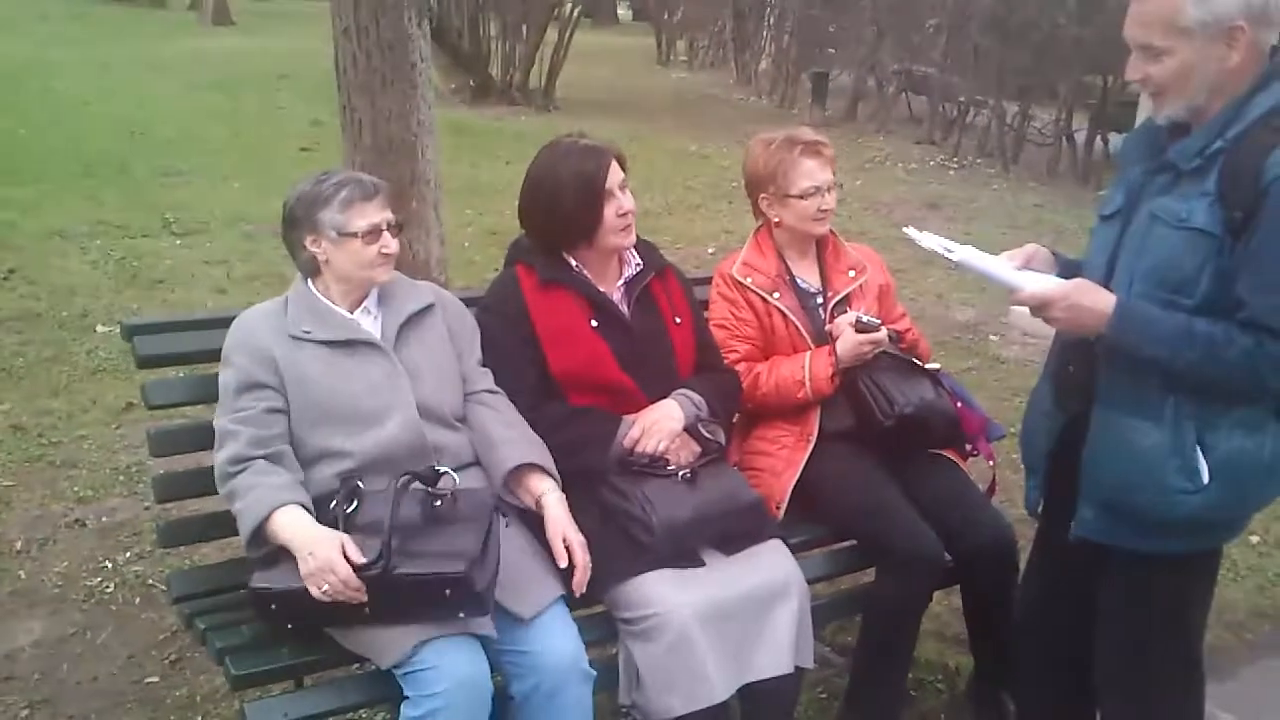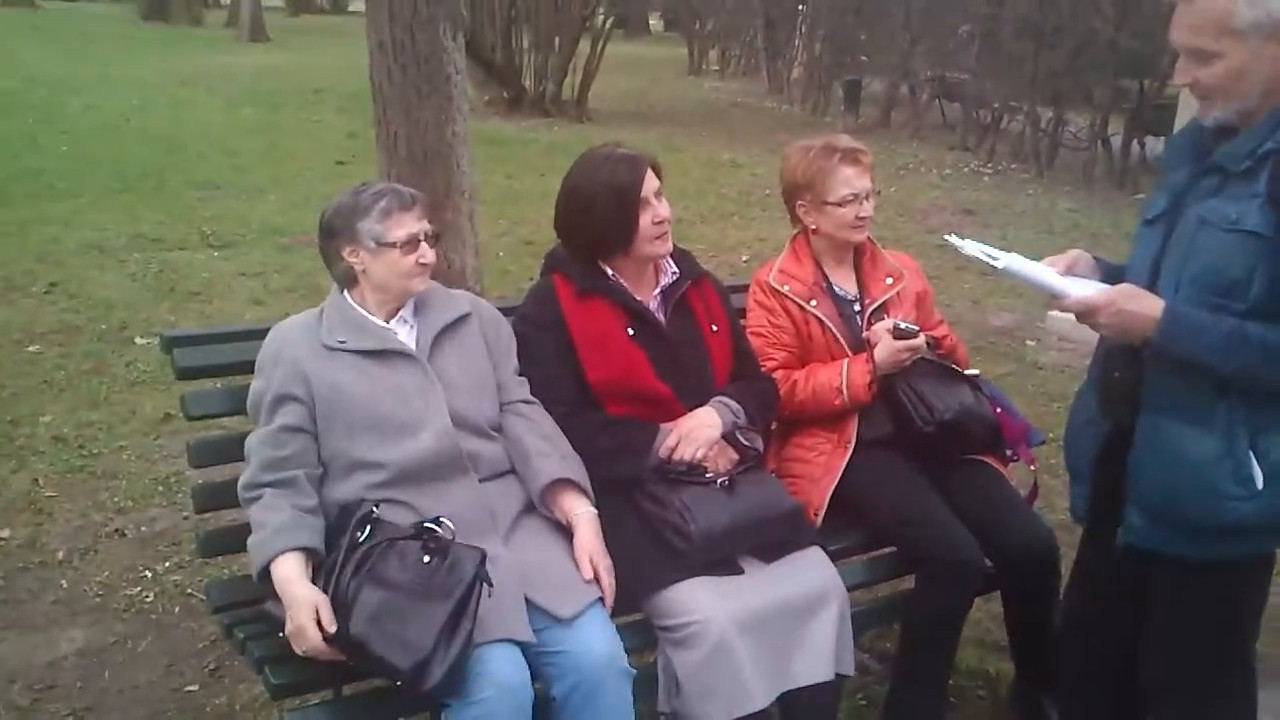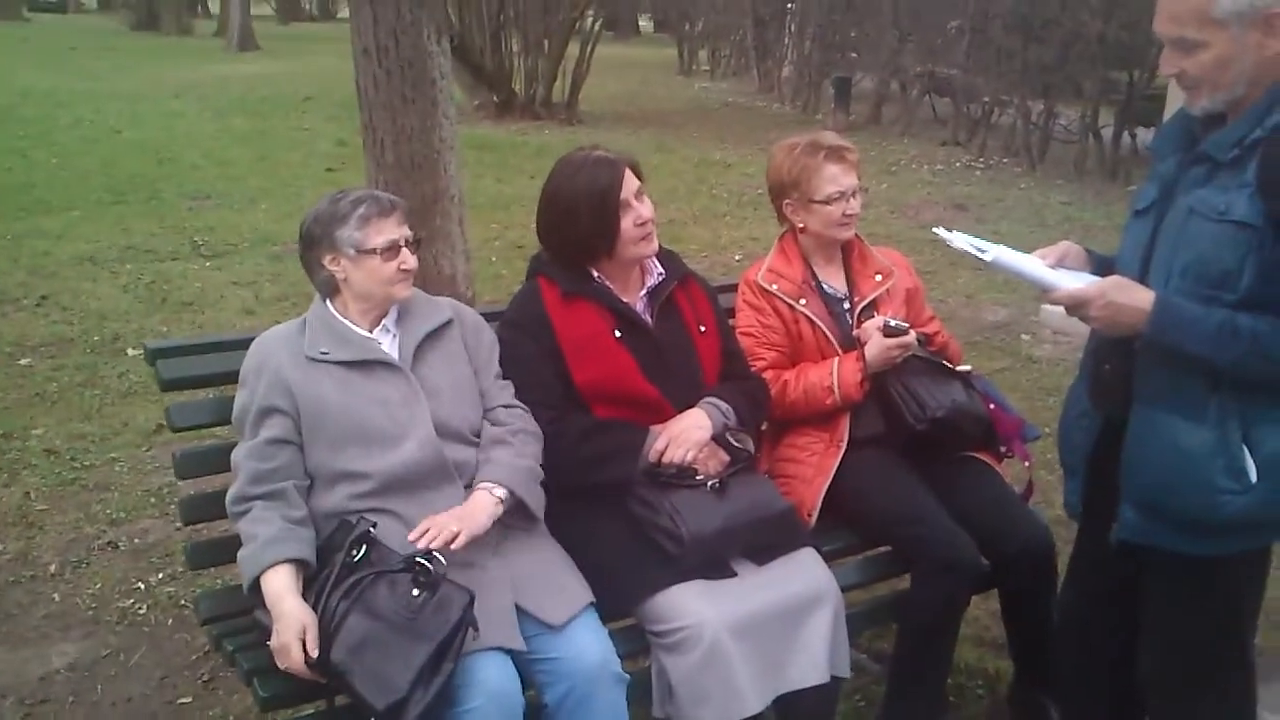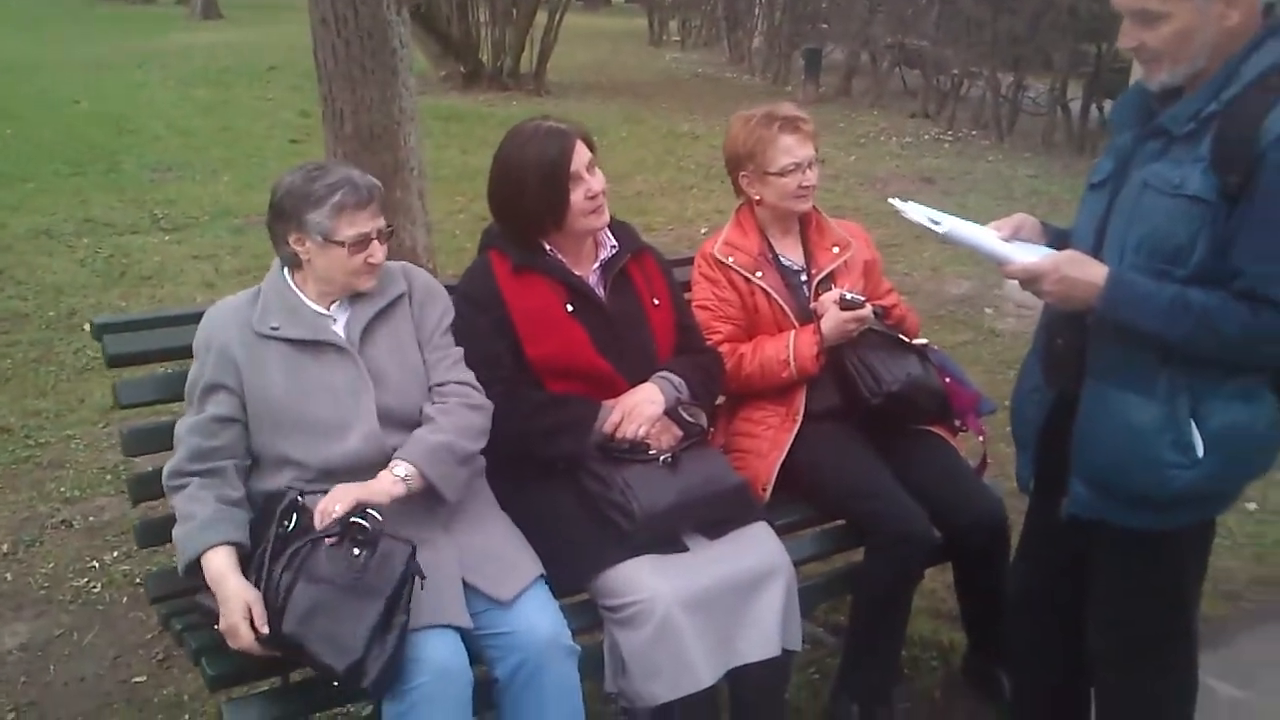
dt=0.7s
person 1, frame 1
right shoulder: (1159, 141)
left wrist: (1116, 320)
right wrist: (1062, 270)
left hip: (1167, 482)
right hip: (1087, 451)
right knee: (1046, 646)
person 1, frame 2
right shoulder: (1199, 145)
left wrist: (1163, 326)
right wrist: (1103, 274)
left hip: (1213, 489)
right hip: (1130, 461)
right knee: (1091, 658)
person 1, frame 3
right shoulder: (1189, 135)
left wrist: (1155, 316)
right wrist: (1094, 267)
left hip: (1210, 481)
right hip: (1123, 453)
right knee: (1088, 651)
person 1, frame 4
right shoulder: (1151, 107)
left wrist: (1108, 293)
right wrist: (1052, 240)
left hip: (1160, 452)
right hip: (1077, 422)
left knee: (1137, 655)
right knee: (1041, 615)
person 2, frame 1
left shoulder: (863, 263)
right shoulder: (738, 281)
left elbow: (912, 346)
right elbow: (739, 384)
left wrist: (879, 344)
right wrist: (832, 360)
right hip: (804, 441)
left knee: (991, 539)
right knee: (915, 551)
person 2, frame 2
left shoulder: (901, 270)
right shoulder: (776, 288)
left elbow: (948, 351)
right elbow: (777, 391)
left wrist: (917, 351)
right wrist: (870, 366)
right hip: (840, 447)
left knee: (1032, 545)
right knee: (955, 557)
person 2, frame 3
left shoulder: (891, 267)
right shoulder: (764, 288)
left elbow: (941, 347)
right elbow: (768, 393)
left wrist: (908, 349)
right wrist: (860, 366)
right hip: (834, 446)
left knee: (1029, 543)
right knee: (952, 556)
person 2, frame 4
left shoulder: (849, 240)
right shoulder: (721, 261)
left elbow: (898, 319)
right elbow: (723, 366)
left wrist: (868, 325)
right wrist: (816, 338)
right hip: (789, 420)
left knee: (981, 514)
right knee: (904, 528)
left ankle: (992, 658)
person 3, frame 1
left shoulder: (659, 276)
right shoulder: (514, 298)
left elbow: (721, 379)
right elbow: (521, 419)
left wrist: (681, 406)
right wrist: (626, 433)
left hip: (683, 476)
right hip: (588, 486)
left knee: (779, 580)
right knee: (672, 608)
person 3, frame 2
left shoulder: (696, 285)
right shoulder: (551, 309)
left elbow: (759, 386)
right elbow: (558, 429)
left wrist: (719, 413)
right wrist: (663, 442)
left hip: (720, 481)
right hip: (625, 493)
left knee: (819, 586)
right knee: (709, 616)
person 3, frame 3
left shoulder: (683, 286)
right shoulder: (536, 314)
left elbow: (748, 386)
right elbow: (545, 438)
left wrist: (708, 415)
right wrist: (652, 444)
right hip: (609, 500)
left knee: (812, 587)
right knee: (701, 621)
person 3, frame 4
left shoulder: (637, 259)
right shoulder: (488, 288)
left elbow: (704, 361)
right elbow: (498, 414)
left wrist: (663, 388)
right wrist: (606, 417)
left hip: (663, 457)
right hip: (561, 475)
left knee: (765, 562)
right knee: (653, 595)
person 4, frame 1
left shoulder: (437, 307)
right shoulder: (260, 336)
left elbow: (486, 407)
right elbow: (254, 461)
left wrist: (547, 496)
right wrist: (302, 535)
right hip: (361, 545)
left knee: (560, 660)
person 4, frame 2
left shoulder: (474, 317)
right shoulder: (295, 348)
left elbow: (522, 418)
right elbow: (280, 483)
left wrist: (580, 514)
right wrist: (294, 585)
left hip: (512, 524)
left knee: (598, 658)
person 4, frame 3
left shoulder: (457, 323)
right shoulder: (279, 359)
left elbow: (512, 424)
right elbow: (269, 495)
left wrist: (483, 503)
right wrist: (283, 599)
left hip: (499, 534)
left knee: (591, 666)
person 4, frame 4
left shoulder: (414, 291)
right shoulder: (232, 330)
left elbow: (464, 405)
right elbow: (205, 472)
left wrist: (390, 482)
right wrist: (226, 580)
left hip: (445, 506)
left knee: (541, 639)
right knee: (435, 666)
